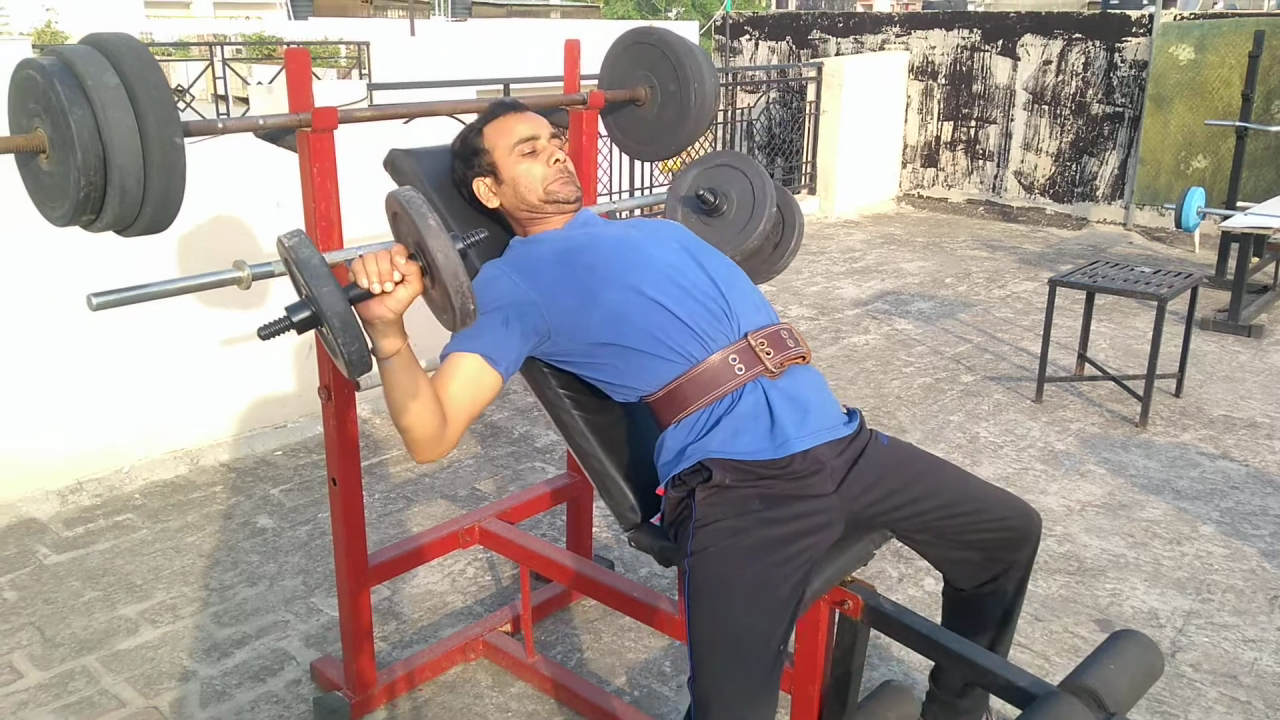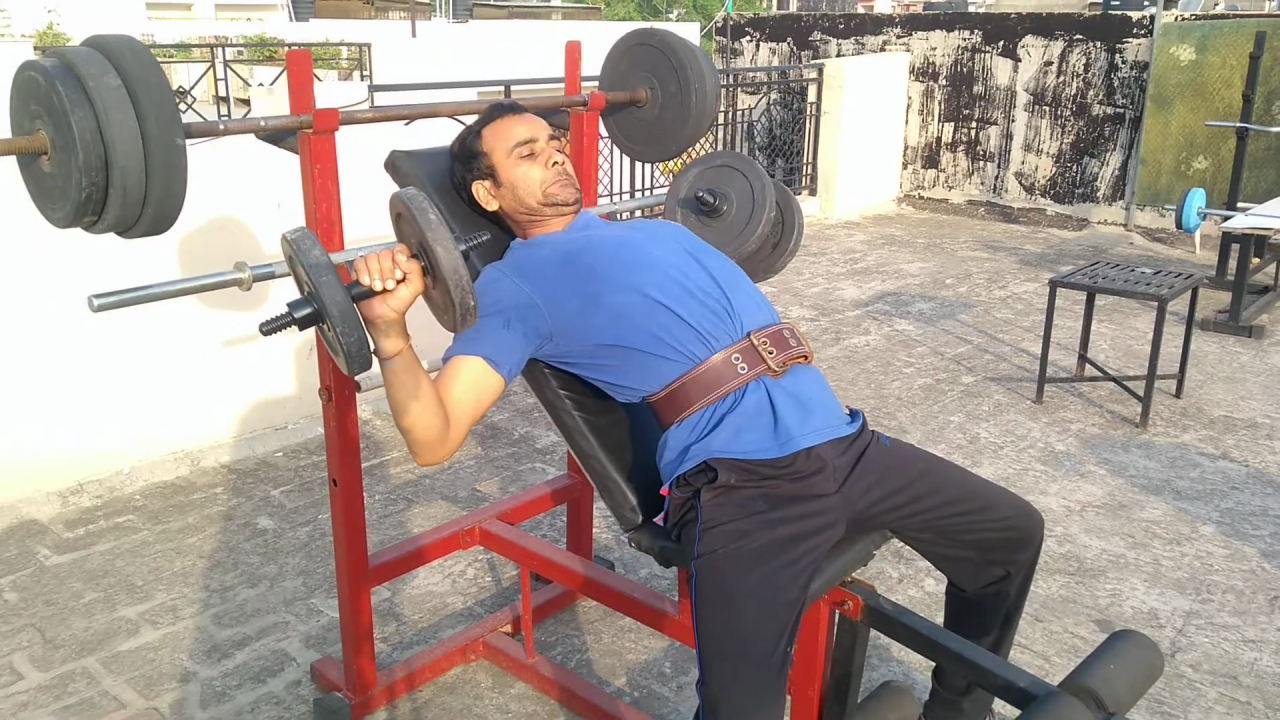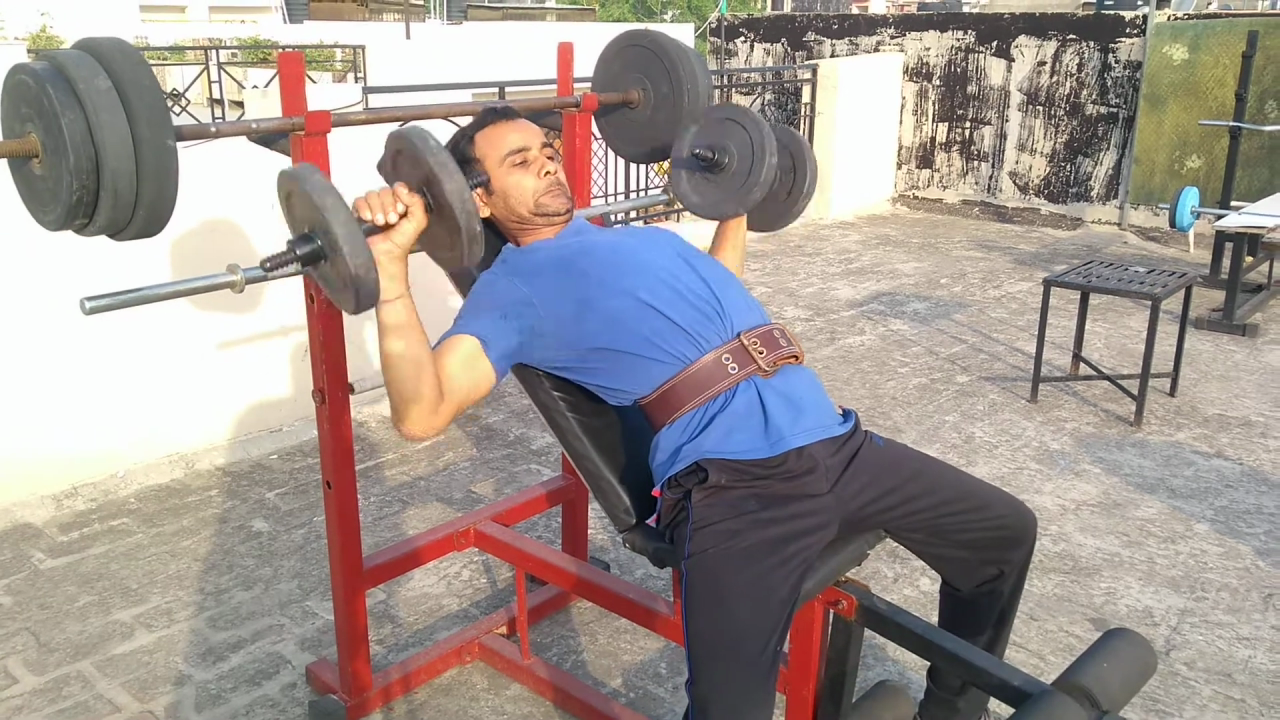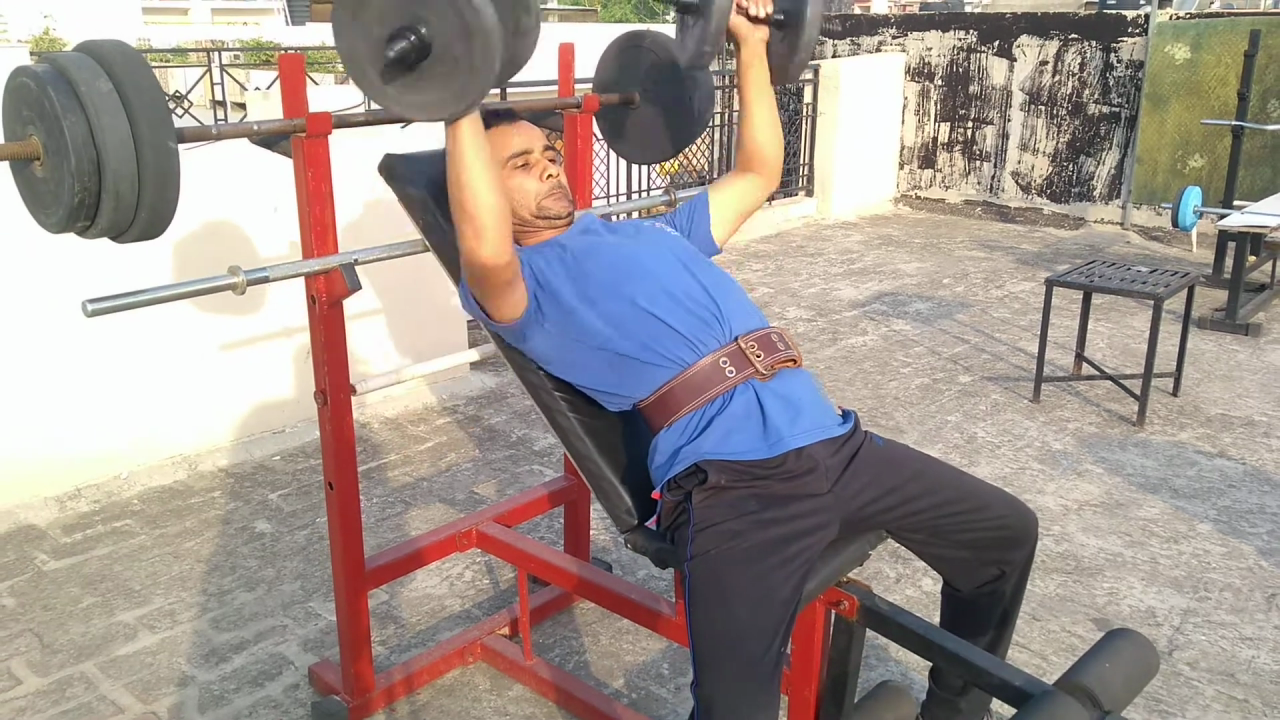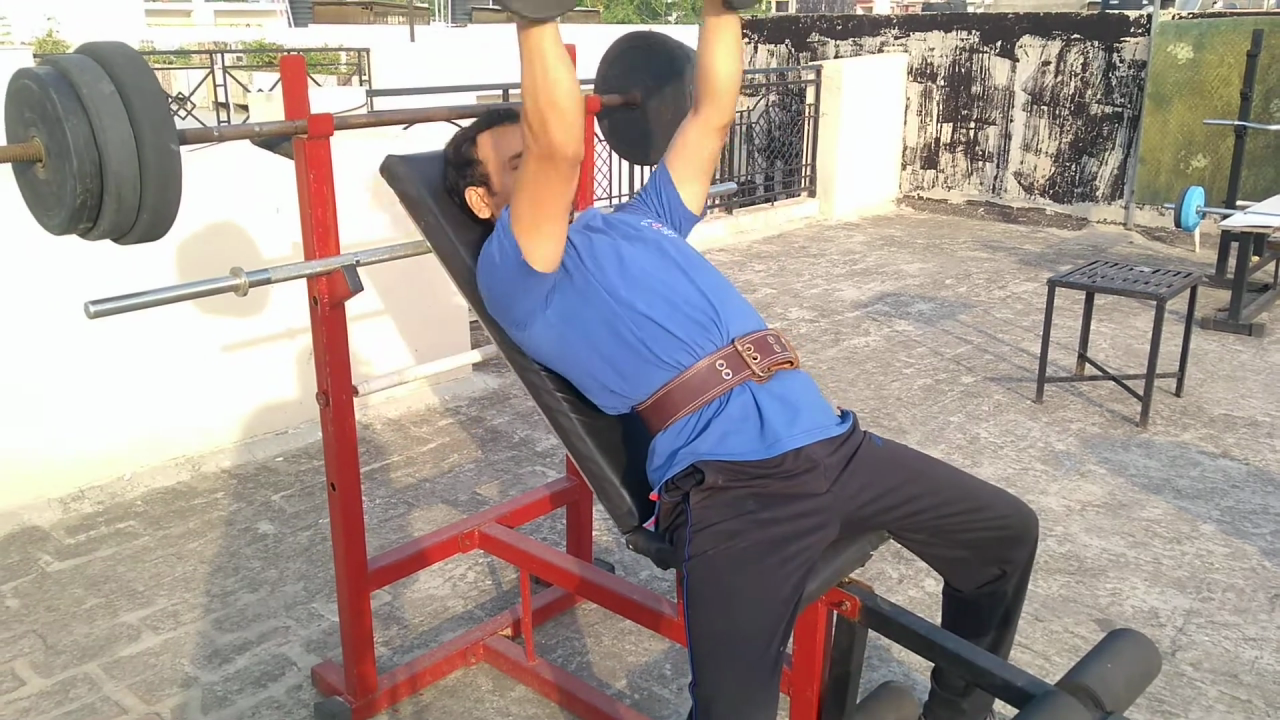
dt=0.2s
person 1, frame 1
left shoulder: (648, 228)
right shoulder: (512, 282)
right elbow: (431, 433)
right wrist: (386, 325)
left hip: (838, 438)
right hip: (736, 479)
left knee: (1010, 532)
person 1, frame 2
left shoulder: (648, 230)
right shoulder: (514, 285)
right elbow: (433, 437)
right wrist: (388, 325)
left hip: (839, 438)
right hip: (739, 479)
left knee: (1013, 533)
person 1, frame 3
left shoulder: (634, 236)
right shoulder: (511, 287)
left elbow: (724, 270)
right elbow: (423, 410)
right wrist: (392, 267)
left hip: (828, 436)
right hip: (727, 480)
left knee: (1005, 532)
person 1, frame 4
left shoulder: (647, 229)
right shoulder: (522, 281)
left elbow: (757, 175)
right elbow: (486, 256)
right wrist: (461, 106)
left hip: (831, 438)
right hip: (732, 482)
left knee: (1008, 532)
person 1, frame 5
left shoulder: (639, 221)
right shoulder: (515, 274)
left elbow: (711, 115)
right elbow: (558, 149)
left hip: (828, 438)
right hip: (730, 482)
left knee: (1007, 530)
